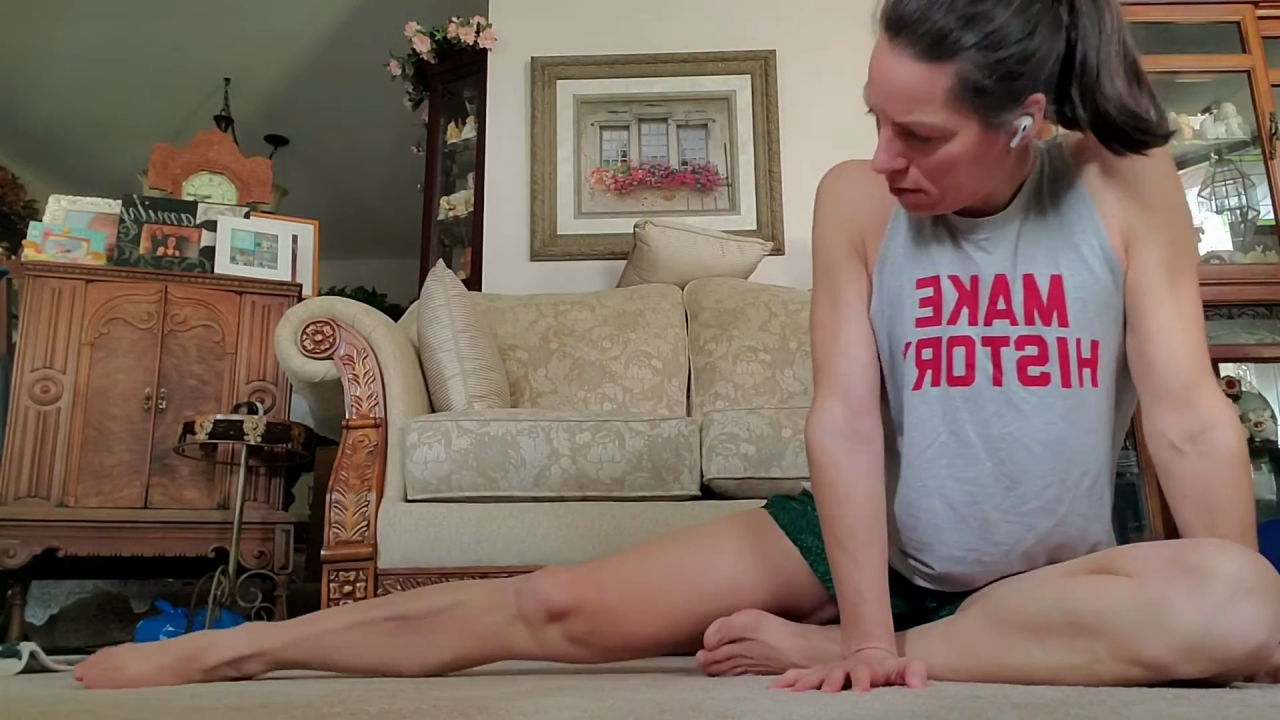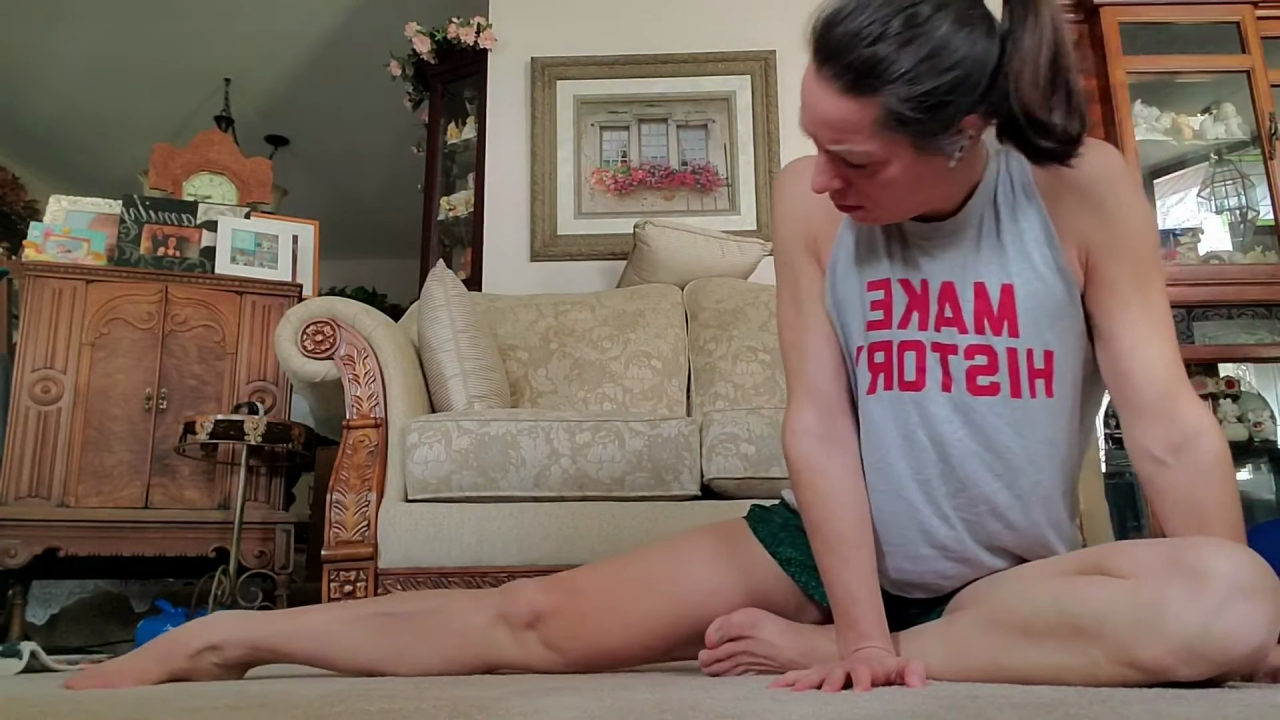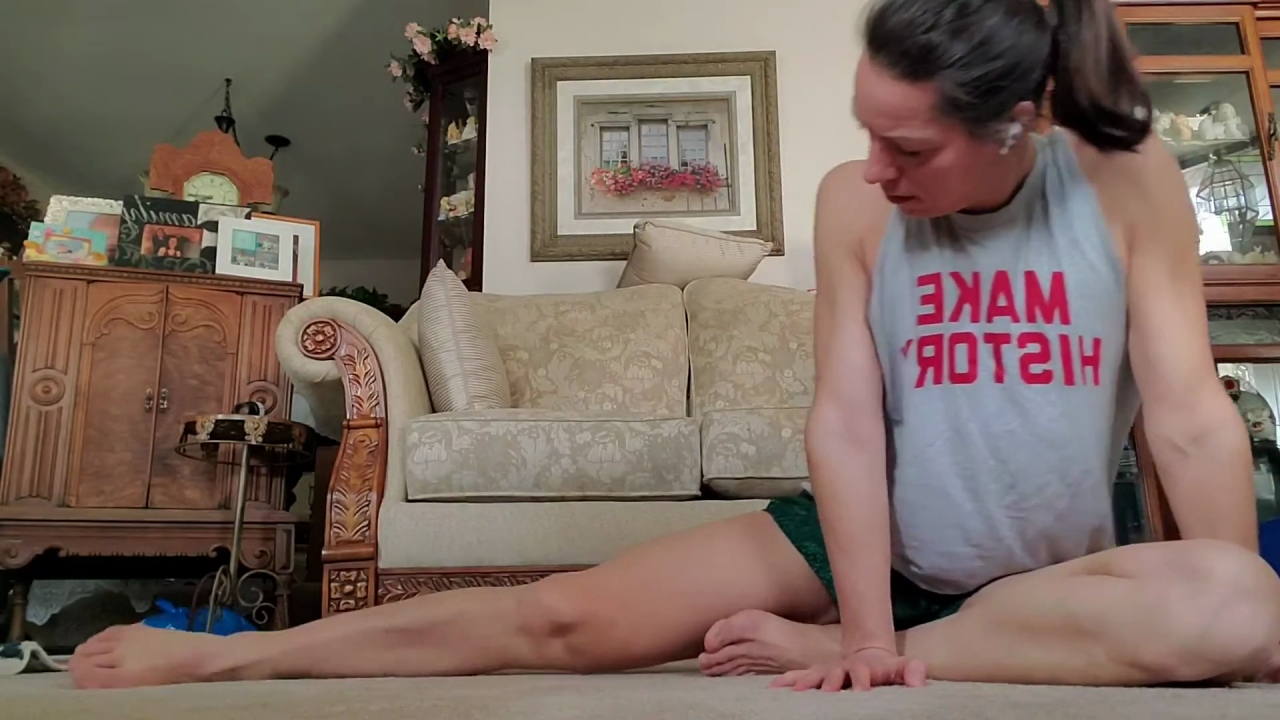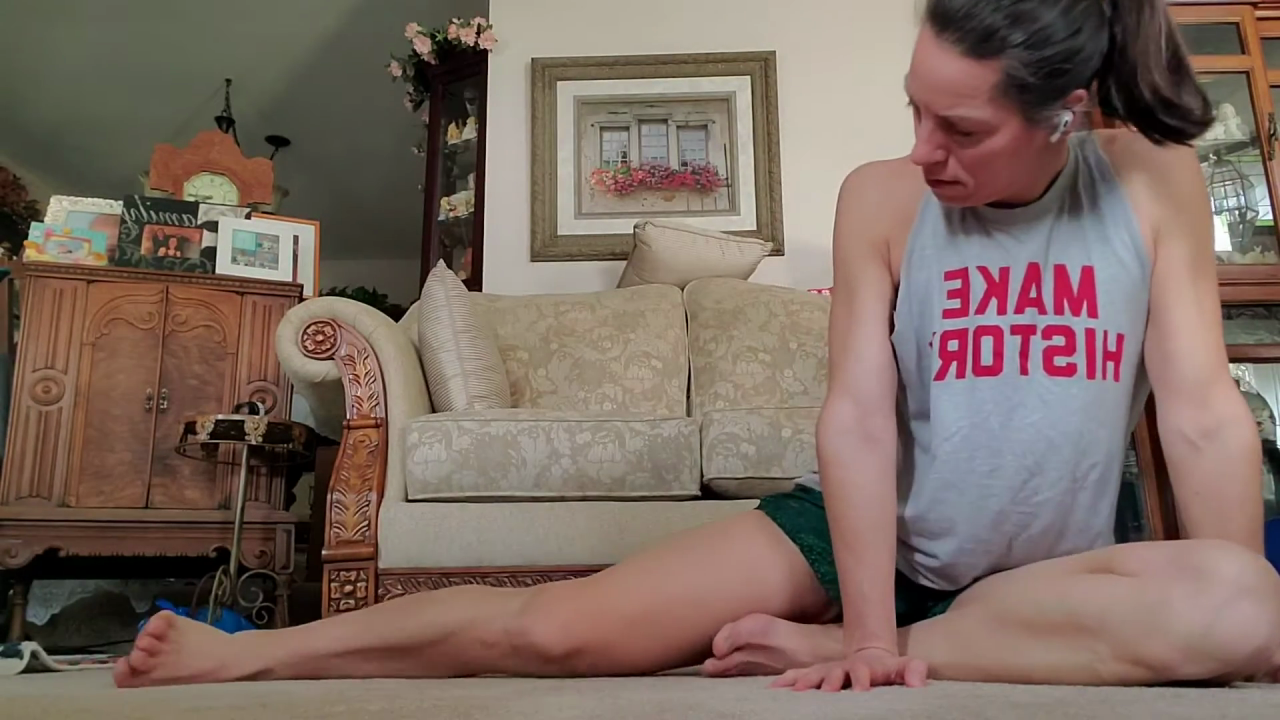
dt=0.5s
person 1, frame 1
left shoulder: (1128, 186)
right shoulder: (854, 198)
right elbow: (843, 418)
right wrist: (869, 626)
left hip: (1044, 579)
right hip: (869, 538)
right knee: (560, 603)
left ankle: (815, 653)
right ankle: (232, 648)
person 1, frame 2
left shoulder: (1083, 187)
right shoulder: (808, 199)
left elbow: (1167, 424)
right elbow: (818, 424)
right wrist: (860, 624)
left hip: (1020, 579)
right hip: (836, 544)
right knee: (534, 618)
left ankle: (812, 655)
right ankle: (220, 640)
person 1, frame 3
left shoulder: (1125, 182)
right shoulder: (854, 201)
right elbow: (845, 421)
right wrist: (868, 625)
left hip: (1040, 579)
right hip: (865, 536)
right knee: (562, 616)
left ankle: (816, 653)
right ankle: (229, 655)
person 1, frame 4
left shoulder: (1151, 182)
right shoulder: (880, 196)
right elbow: (858, 418)
right wrist: (866, 625)
left hip: (1038, 575)
right hip: (857, 527)
right knee: (559, 629)
left ankle: (819, 650)
right ankle: (248, 654)
